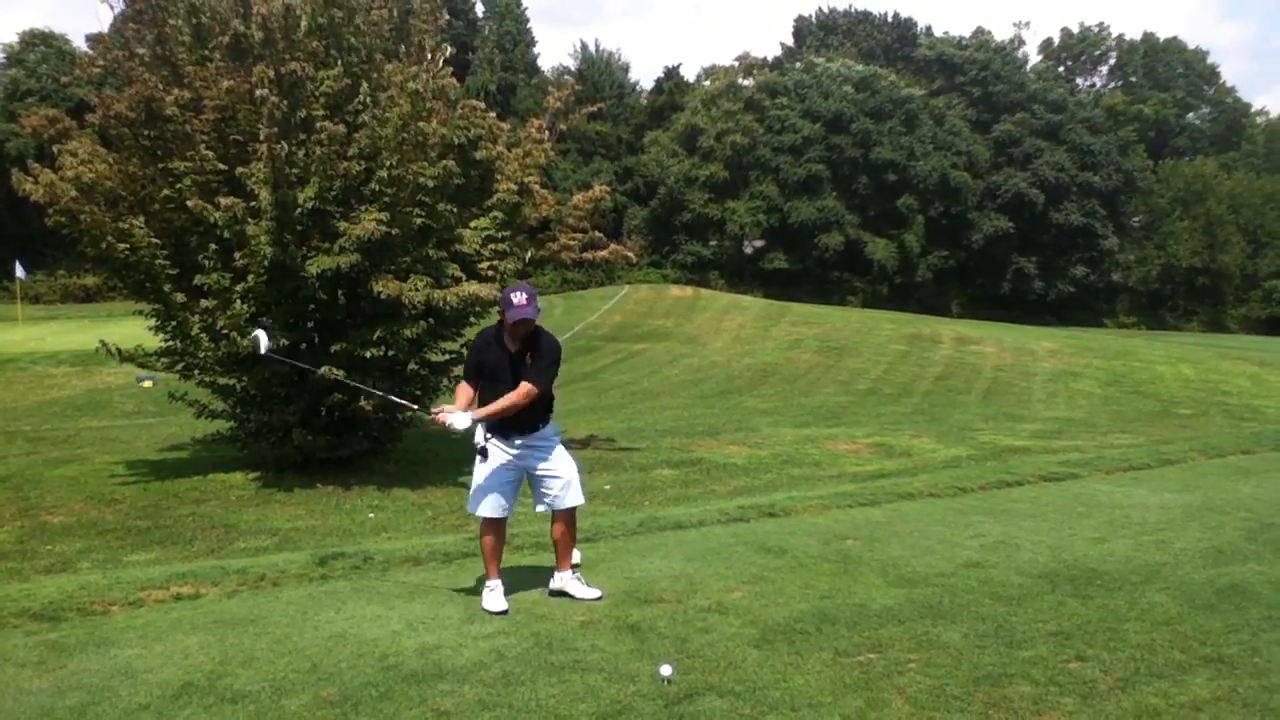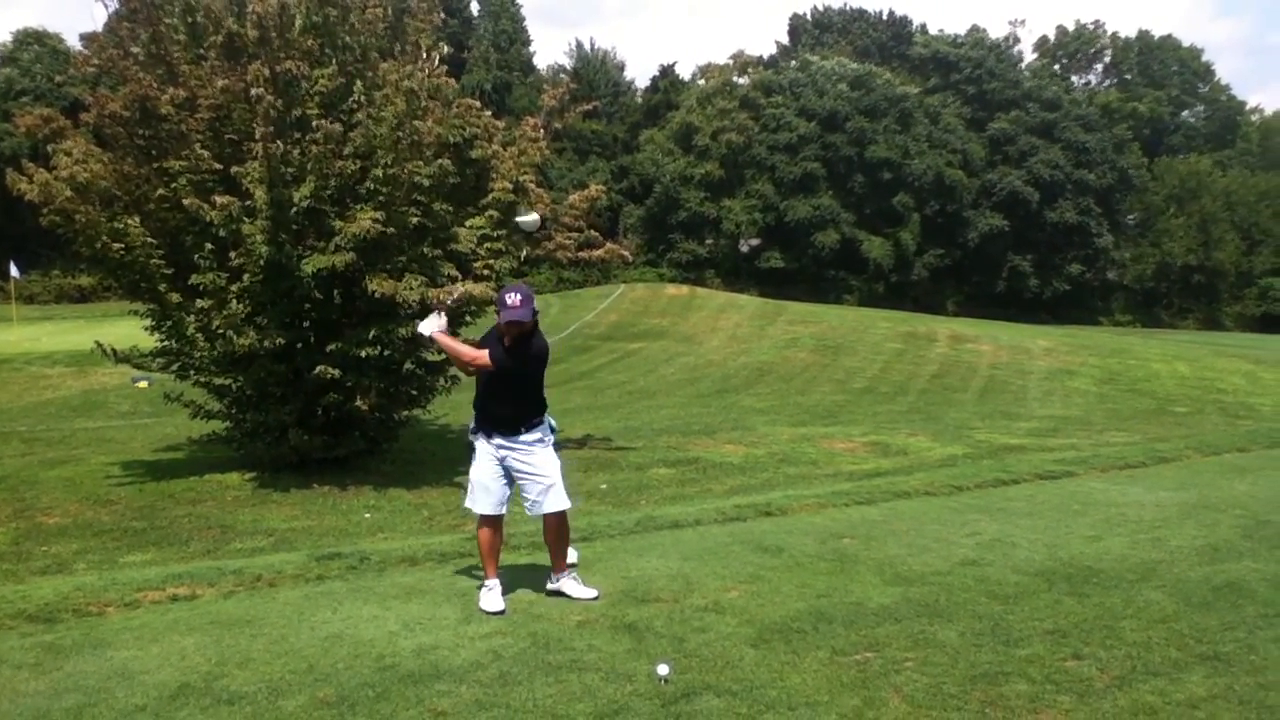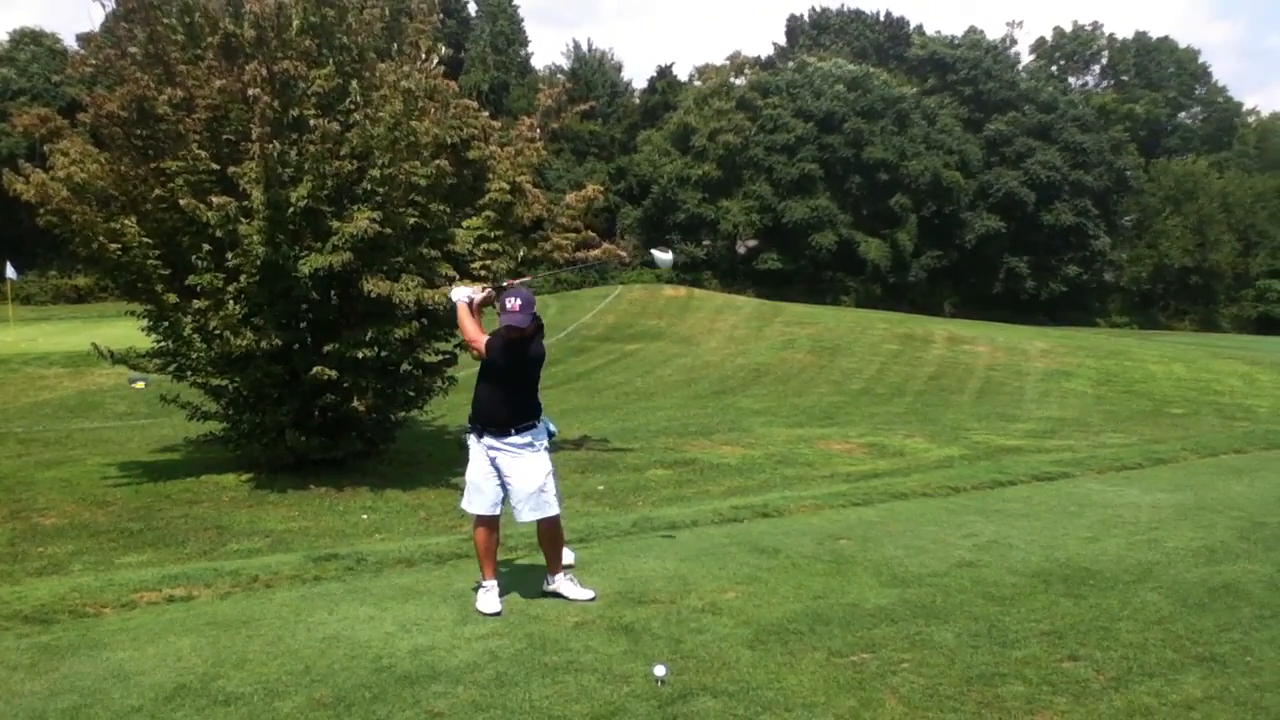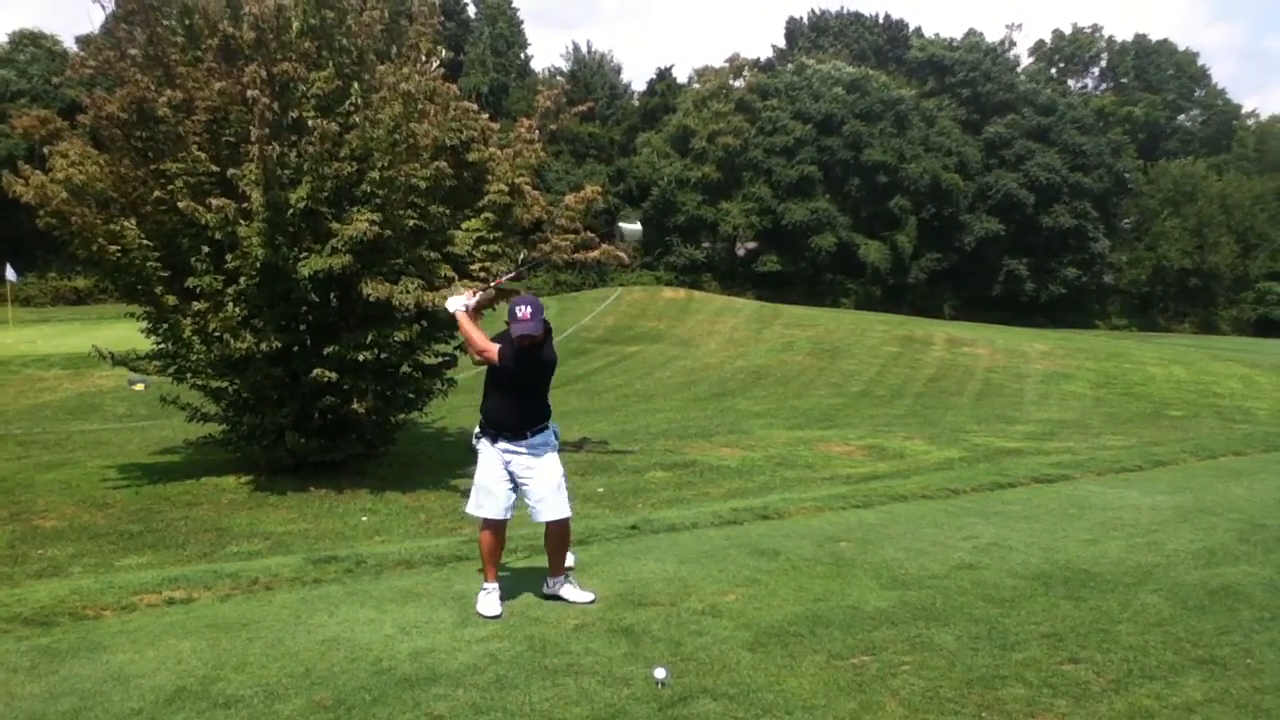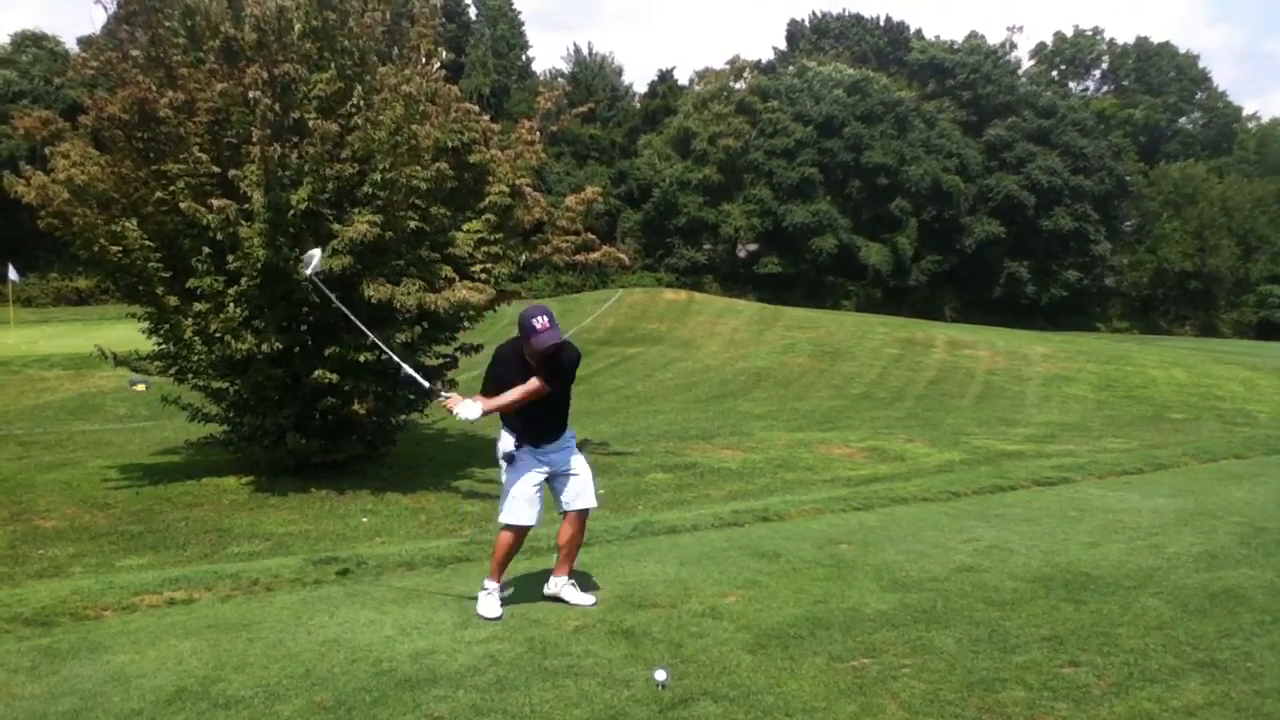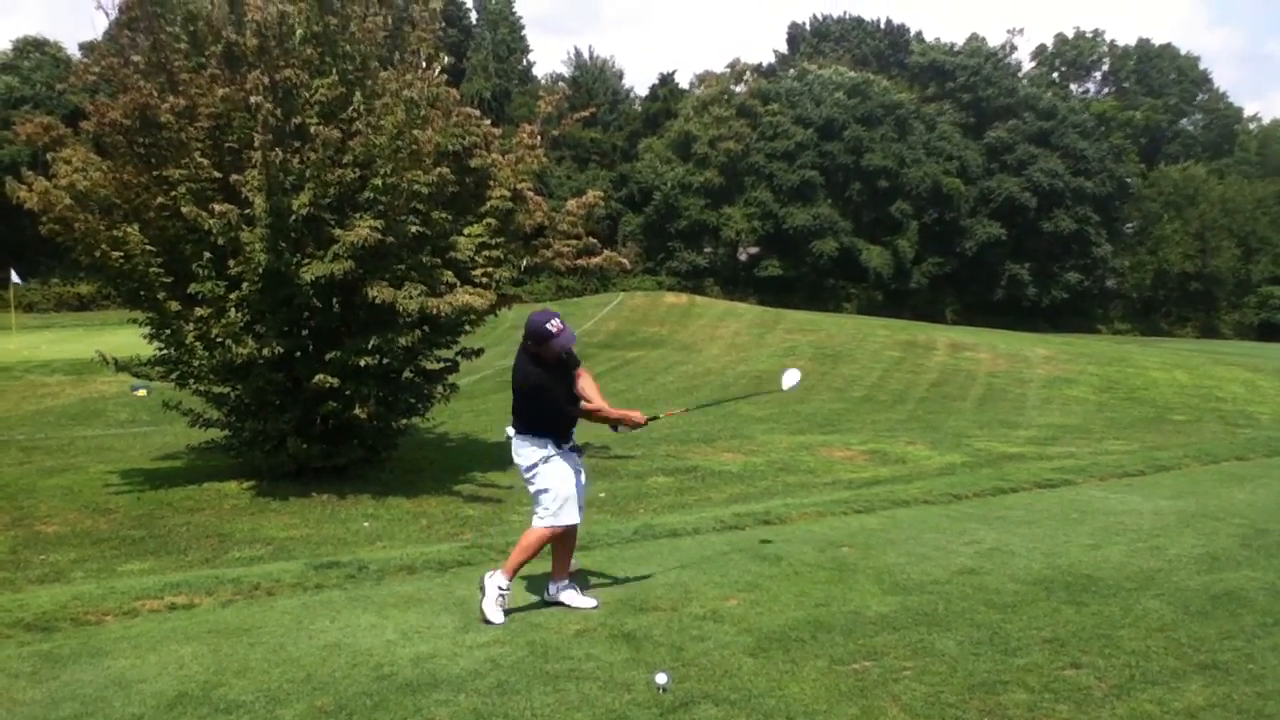
dt=0.2s
person 1, frame 1
left shoulder: (548, 346)
right shoulder: (484, 341)
left elbow: (524, 395)
right elbow: (470, 382)
left wrist: (475, 416)
right wrist: (458, 410)
left hip: (540, 438)
right hip: (496, 440)
left knee: (566, 504)
right knee: (492, 515)
left ankle: (564, 575)
right ankle: (493, 583)
person 1, frame 2
left shoulder: (534, 348)
right shoulder: (497, 334)
left elbow: (478, 360)
right elbow: (471, 367)
left wrist: (437, 335)
right wrist: (445, 334)
left hip: (528, 440)
right hip: (488, 439)
left knee: (554, 509)
right knee: (488, 513)
left ankle: (560, 576)
right ankle: (491, 583)
person 1, frame 3
left shoulder: (529, 350)
right shoulder: (506, 336)
left elbow: (474, 341)
right elbow: (477, 347)
left wrist: (462, 303)
right wrist: (475, 306)
left hip: (522, 442)
right hip: (484, 439)
left knee: (545, 513)
right knee: (485, 515)
left ankle: (556, 577)
right ankle: (488, 584)
person 1, frame 4
left shoulder: (542, 355)
right shoulder: (510, 338)
left elbow: (484, 351)
right elbow: (479, 351)
left wrist: (461, 312)
right wrist: (468, 311)
left hip: (535, 443)
right hip: (493, 443)
left knee: (556, 515)
right knee: (491, 517)
left ankle: (557, 580)
right ankle: (490, 586)
person 1, frame 5
left shoulder: (567, 355)
right shoulder: (505, 357)
left elbow: (527, 392)
right elbow: (489, 398)
left wrist: (480, 406)
right wrist: (470, 404)
left hip: (561, 441)
right hip: (522, 447)
left knee: (577, 510)
right knee: (518, 521)
left ankle: (560, 580)
right ankle: (491, 586)
person 1, frame 6
left shoulder: (551, 343)
right shoulder: (534, 377)
left elbow: (580, 375)
right elbow: (582, 410)
left wrist: (604, 407)
right wrist: (623, 416)
left hip: (556, 441)
right hip: (539, 448)
left knee: (570, 514)
right knee: (555, 520)
left ankle: (559, 583)
right ankle: (499, 579)
